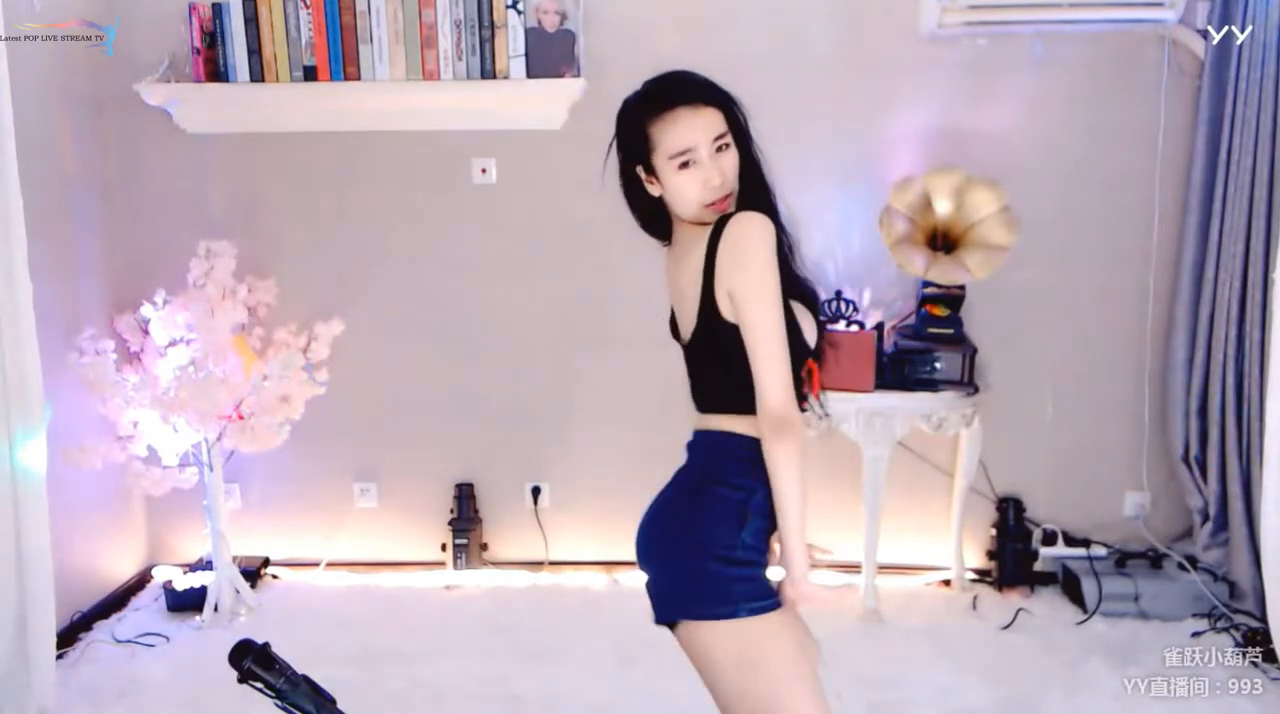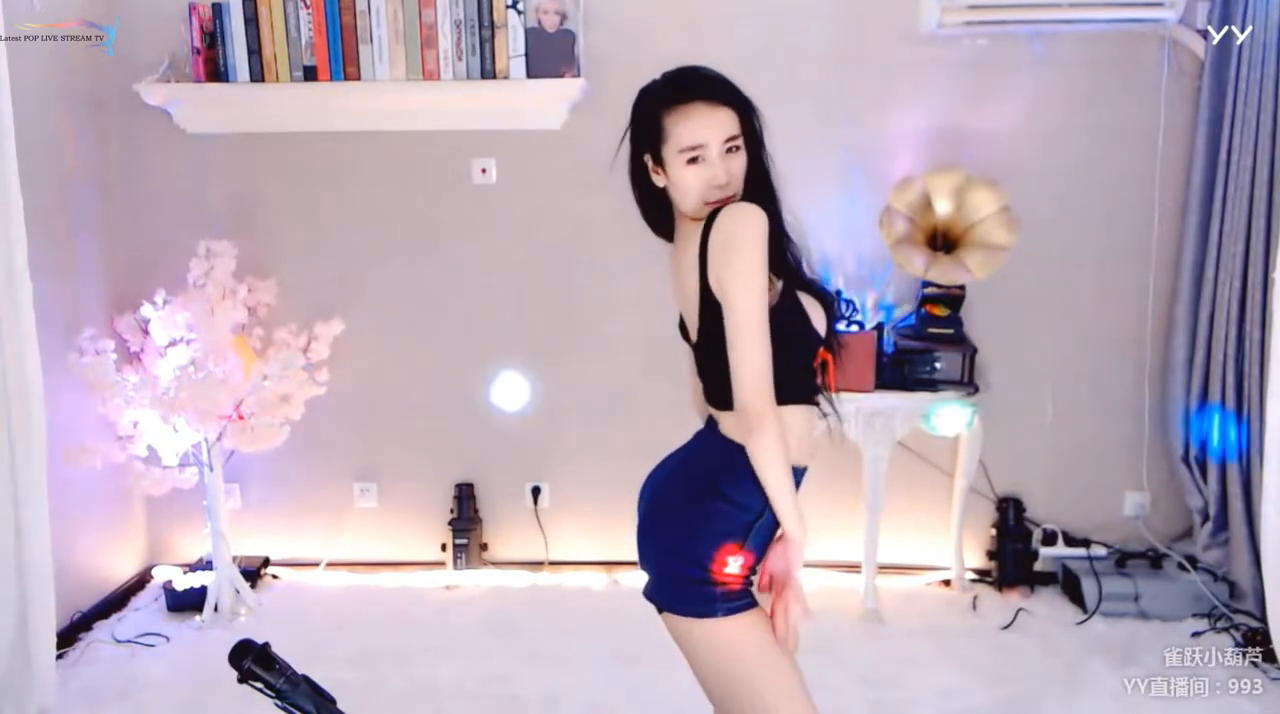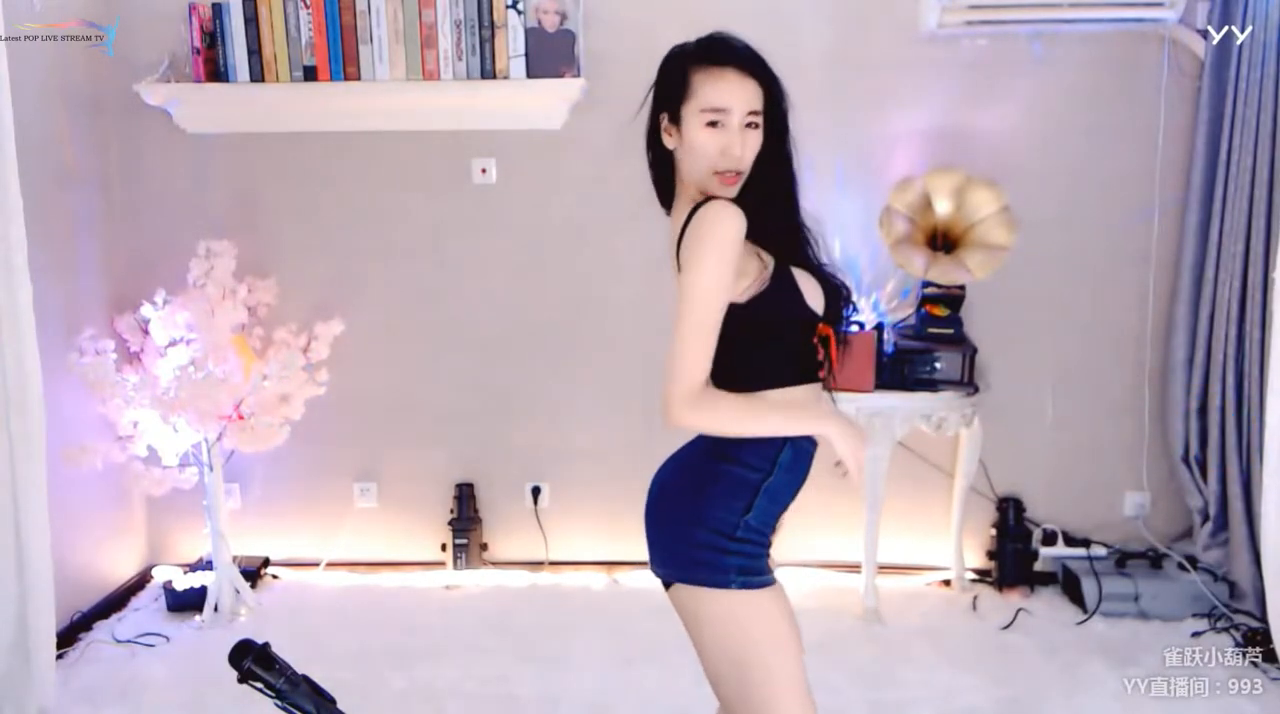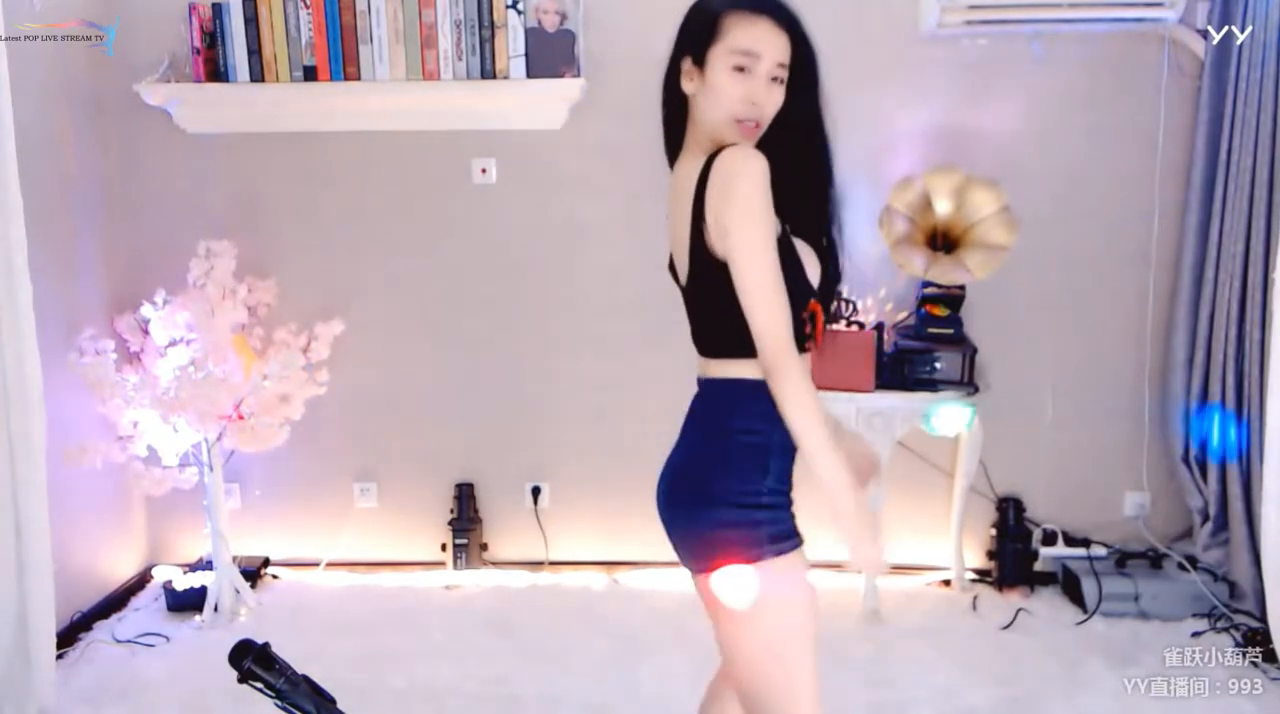
dt=0.4s
person 1, frame 1
left shoulder: (687, 249)
right shoulder: (748, 232)
right elbow: (778, 414)
right wrist: (795, 557)
left hip: (699, 510)
right hip: (716, 524)
person 1, frame 2
left shoulder: (692, 246)
right shoulder: (742, 223)
right elbow: (757, 407)
right wrist: (793, 533)
left hip: (701, 501)
right hip: (709, 529)
person 1, frame 3
left shoulder: (706, 220)
right shoulder: (719, 221)
right elbow: (688, 403)
right wrist: (823, 422)
left hip: (720, 500)
right hip: (716, 516)
person 1, frame 4
left shoulder: (695, 177)
right shoulder: (743, 169)
right elbow: (777, 354)
left wrist: (831, 447)
right wrist: (838, 481)
left hip: (714, 462)
right hip: (737, 478)
